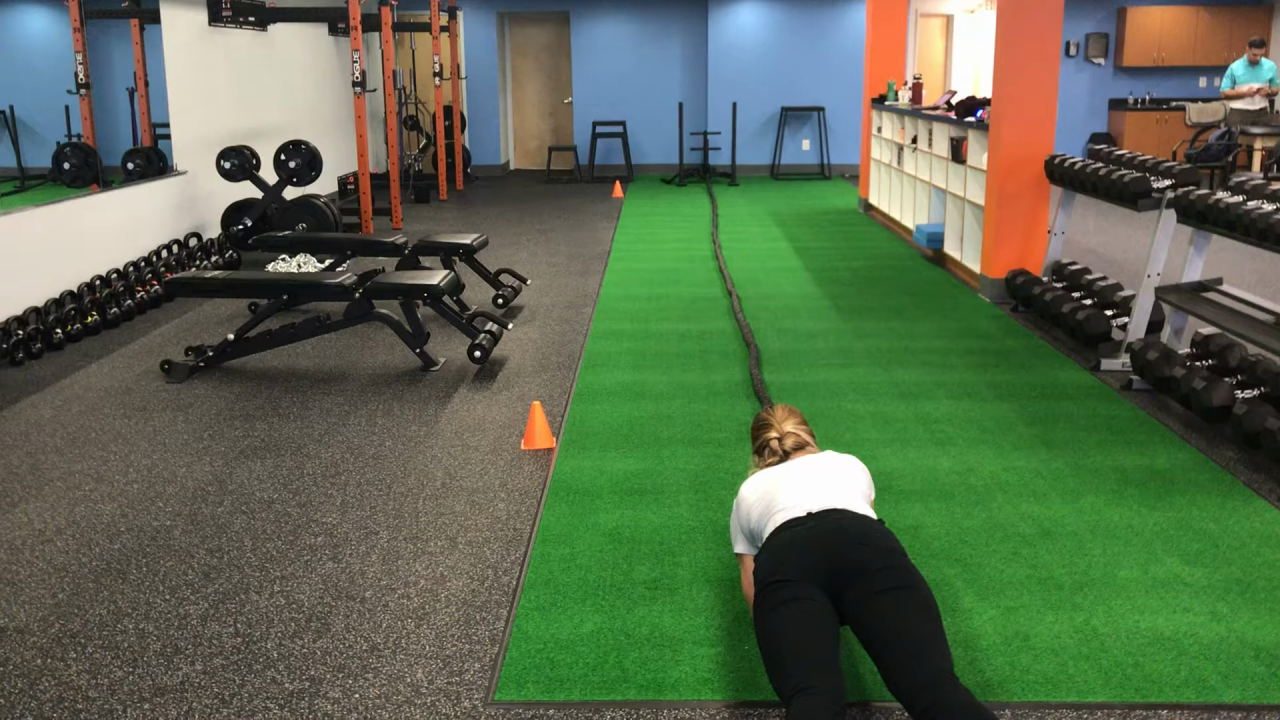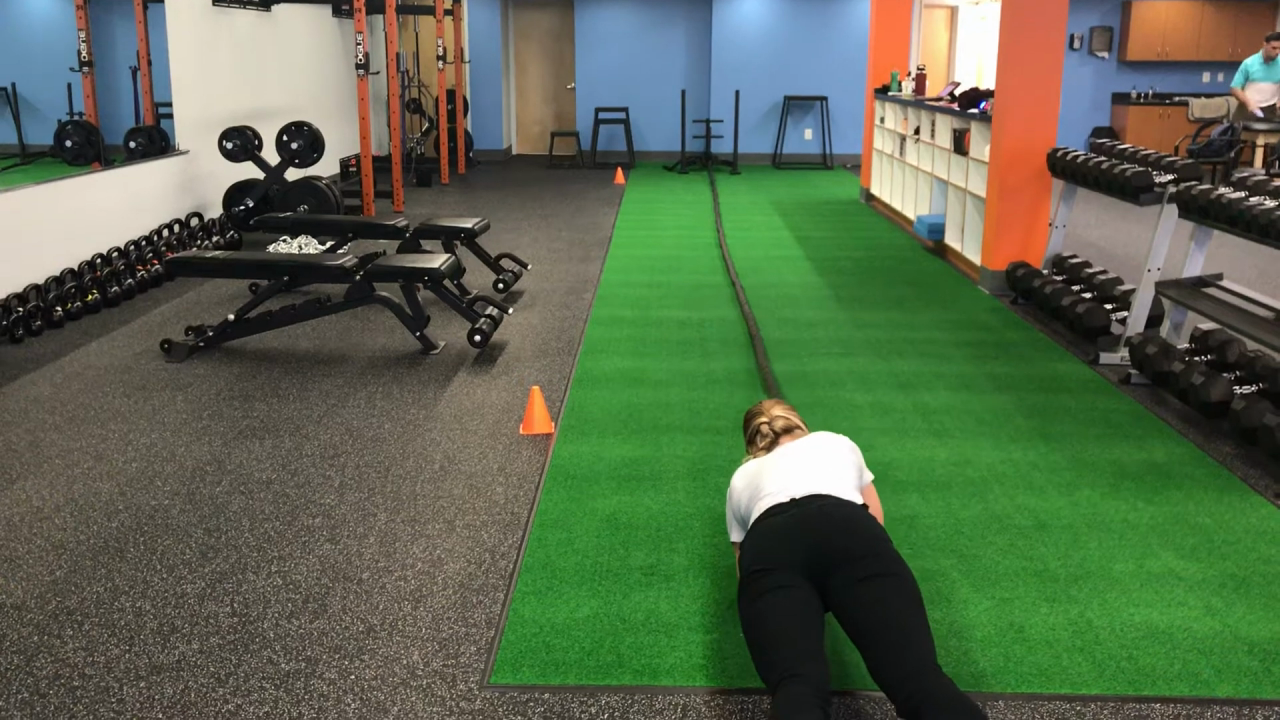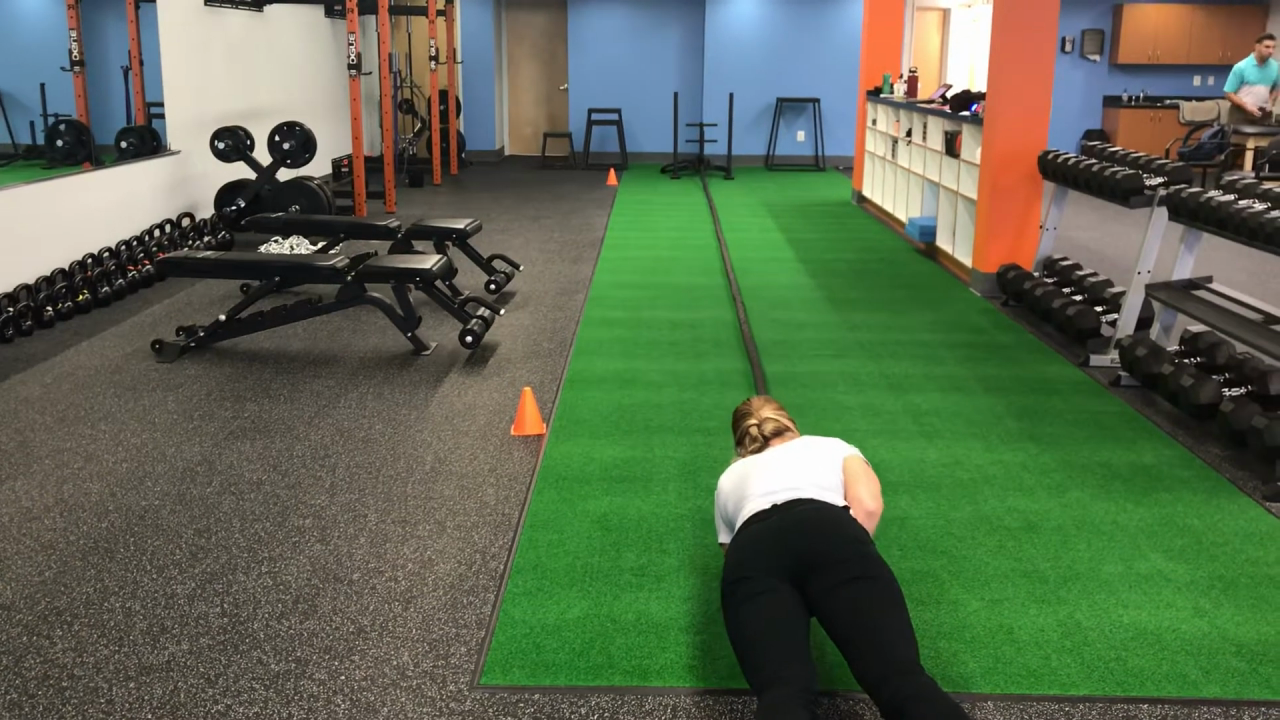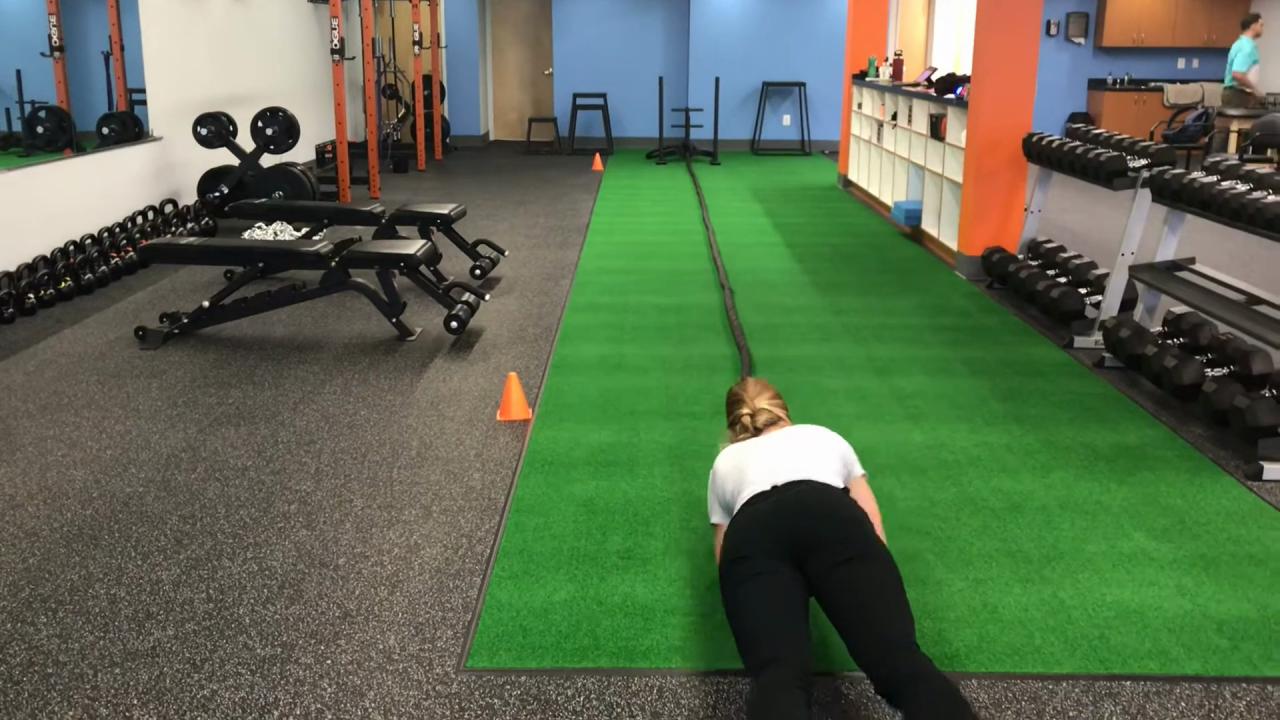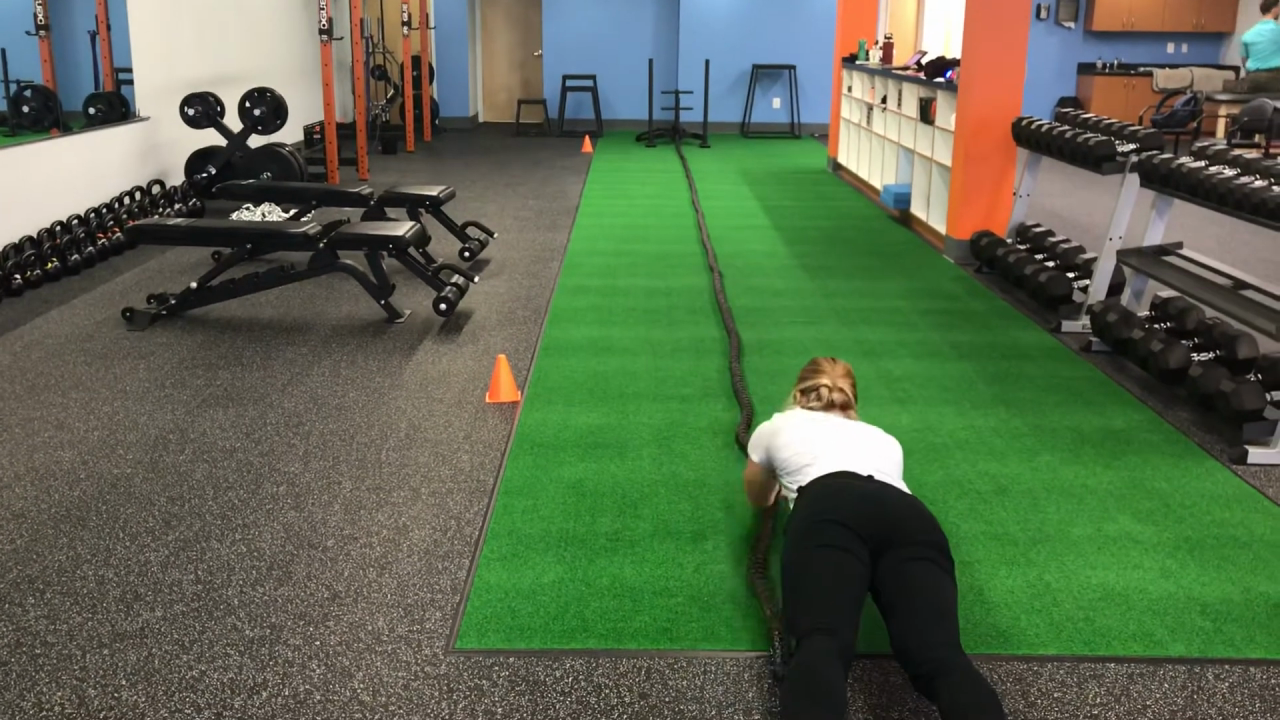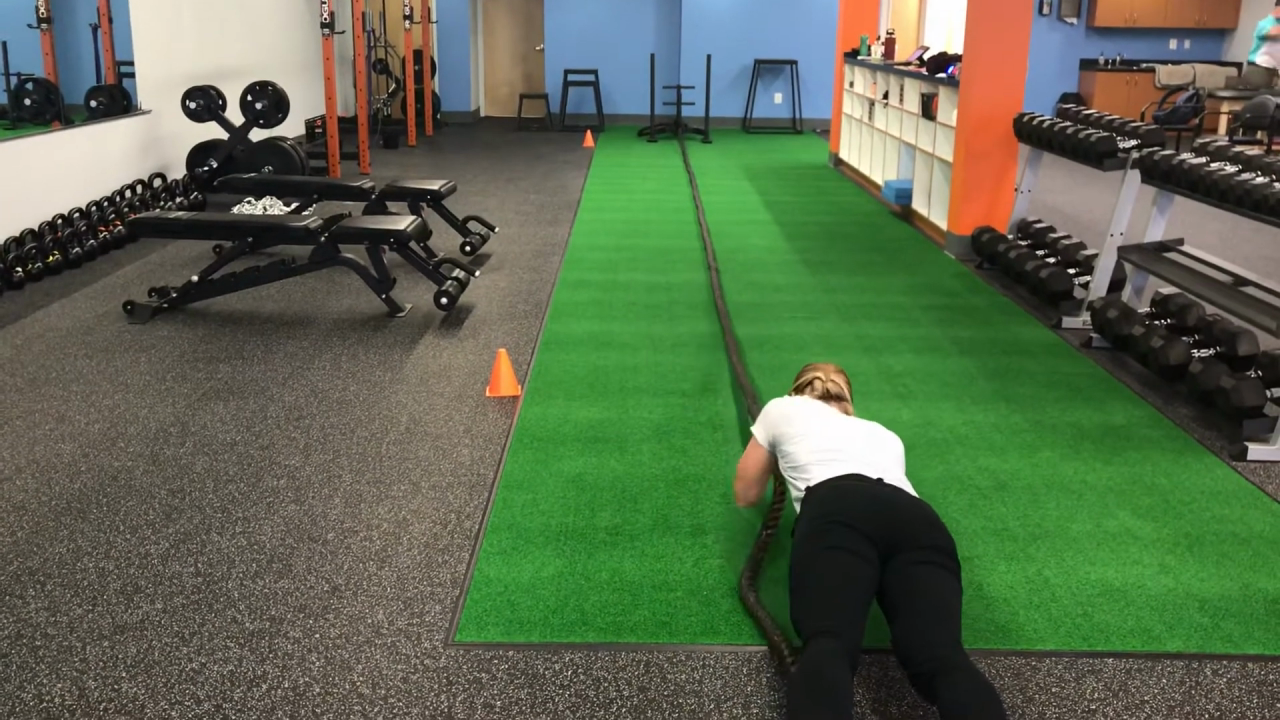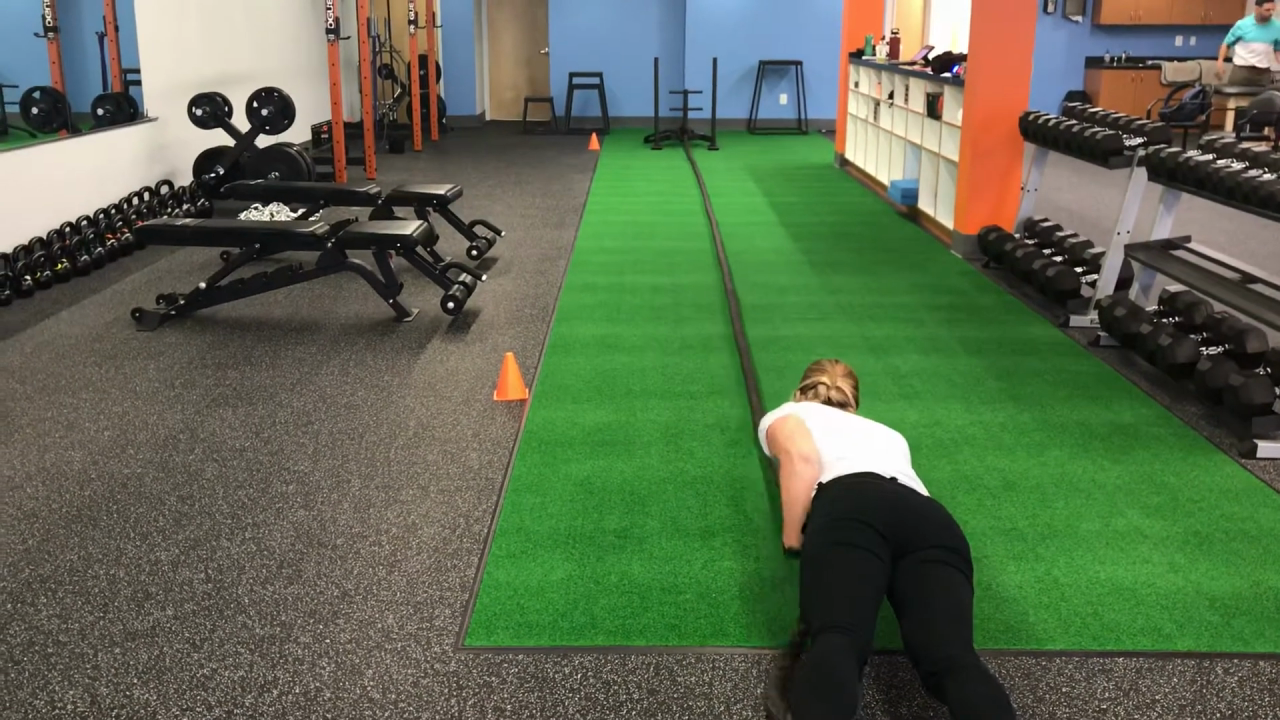
dt=0.7s
person 1, frame 1
left shoulder: (749, 491)
right shoulder: (848, 463)
left elbow: (752, 584)
left hip: (785, 563)
right hip: (866, 546)
right knee: (935, 687)
person 1, frame 2
left shoulder: (741, 477)
right shoulder: (837, 442)
right elbow: (874, 519)
left hip: (768, 547)
right hip: (848, 532)
left knee: (798, 692)
right knee: (919, 678)
person 1, frame 3
left shoulder: (730, 478)
right shoulder: (833, 447)
right elbow: (868, 504)
left hip: (753, 554)
right hip: (831, 536)
left knee: (784, 694)
right knee: (903, 680)
person 1, frame 4
left shoulder: (725, 461)
right shoulder: (826, 437)
left elbow: (726, 558)
right elbow: (875, 536)
left hip: (754, 532)
right hip: (833, 517)
left knee: (780, 677)
right knee: (900, 661)
person 1, frame 5
left shoulder: (776, 427)
right shoulder: (884, 438)
left elbow: (758, 498)
left hip: (830, 515)
right hip: (910, 521)
left knee: (821, 647)
right knee: (938, 656)
person 1, frame 6
left shoulder: (783, 409)
right shoulder: (885, 434)
left elbow: (745, 495)
left hip: (837, 516)
right hip: (918, 523)
left knee: (827, 647)
right knee: (940, 657)
person 1, frame 7
left shoulder: (783, 416)
right shoulder: (888, 432)
left elbow: (801, 456)
left wrist: (792, 539)
left hip: (850, 514)
right hip: (931, 523)
left knee: (836, 644)
right knee: (951, 656)
